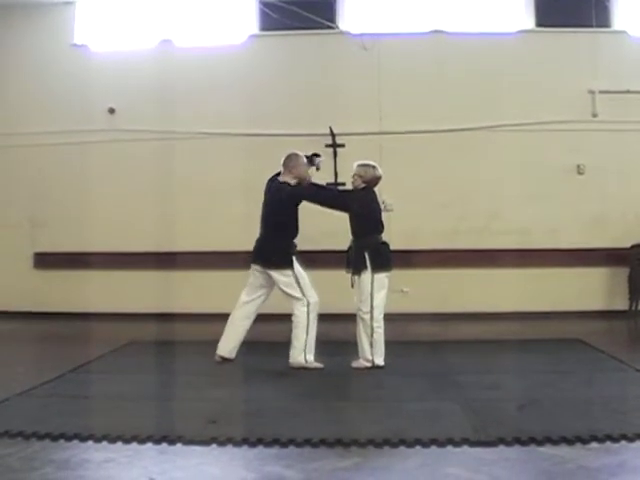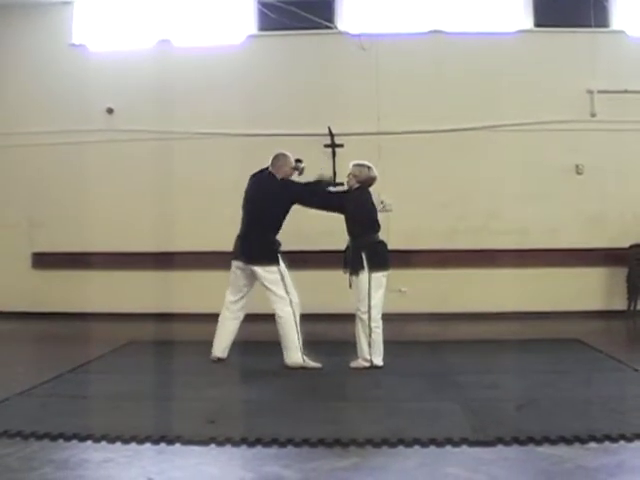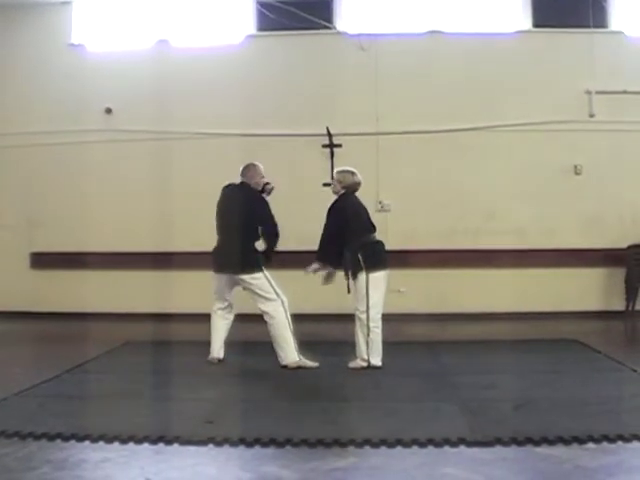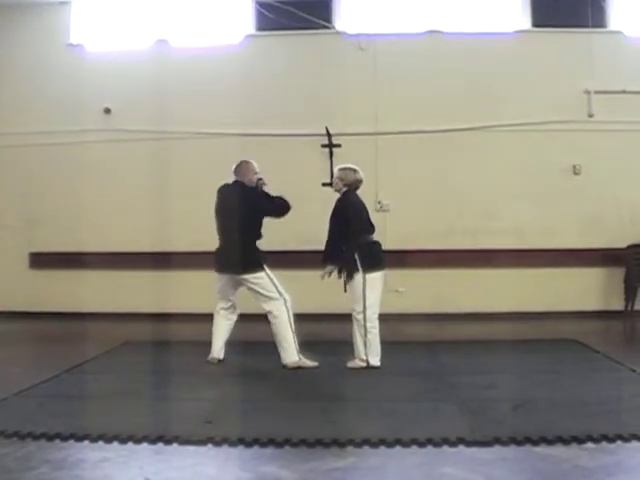
dt=0.3s
person 1, frame 1
left shoulder: (274, 182)
right shoulder: (285, 190)
left elbow: (296, 164)
right elbow: (295, 195)
left wrist: (312, 159)
right wrist: (304, 182)
left hip: (262, 254)
right hip: (279, 255)
left knee: (248, 302)
right knee: (307, 301)
left ankle: (225, 351)
right ankle: (301, 357)
person 1, frame 2
left shoulder: (256, 179)
right shoulder: (282, 187)
left elbow: (270, 175)
right elbow: (308, 193)
left wrist: (294, 168)
right wrist: (324, 180)
left hip: (242, 251)
right hip: (265, 253)
left knee: (234, 301)
right knee: (286, 303)
left ankle: (218, 351)
right ankle: (295, 357)
person 1, frame 3
left shoulder: (227, 193)
right shoulder: (254, 199)
right elbow: (271, 230)
left wrist: (261, 191)
right wrist: (267, 254)
left hip: (222, 260)
right hip: (246, 260)
left knee: (221, 307)
right knee: (275, 305)
left ankle: (216, 353)
right ankle: (291, 357)
person 1, frame 4
left shoulder: (223, 193)
right shoulder: (251, 195)
right elbow: (283, 207)
right wrist: (260, 191)
left hip: (224, 259)
right hip: (248, 260)
left knee: (225, 306)
right knee: (278, 303)
left ankle: (216, 353)
right ankle: (293, 357)
person 2, frame 1
left shoulder: (363, 198)
right shoulder: (363, 198)
left elbow: (330, 197)
right elbow: (334, 196)
left hip: (371, 259)
right hip: (369, 258)
left knee: (370, 311)
right knee: (365, 310)
left ankle: (374, 358)
right ankle: (369, 356)
person 2, frame 2
left shoulder: (353, 197)
right shoulder: (360, 197)
left elbow: (322, 201)
right elbow: (330, 199)
left hip: (368, 259)
right hip: (369, 257)
left knee: (368, 311)
right knee: (365, 310)
left ankle: (372, 358)
right ankle: (368, 356)
person 2, frame 3
left shoulder: (341, 206)
right shoulder: (350, 204)
left elbow: (331, 236)
right elbow: (338, 239)
left wrist: (322, 261)
right wrist: (333, 265)
left hip: (367, 261)
right hip: (370, 259)
left knee: (367, 311)
right knee: (365, 311)
left ankle: (371, 358)
right ankle: (367, 356)
person 2, frame 4
left shoulder: (345, 202)
right shoulder: (352, 201)
left elbow: (337, 235)
left wrist: (331, 262)
right wrist: (341, 263)
left hip: (363, 261)
right hip: (365, 259)
left knee: (364, 311)
right knee: (362, 311)
left ankle: (370, 358)
right ankle: (365, 356)
